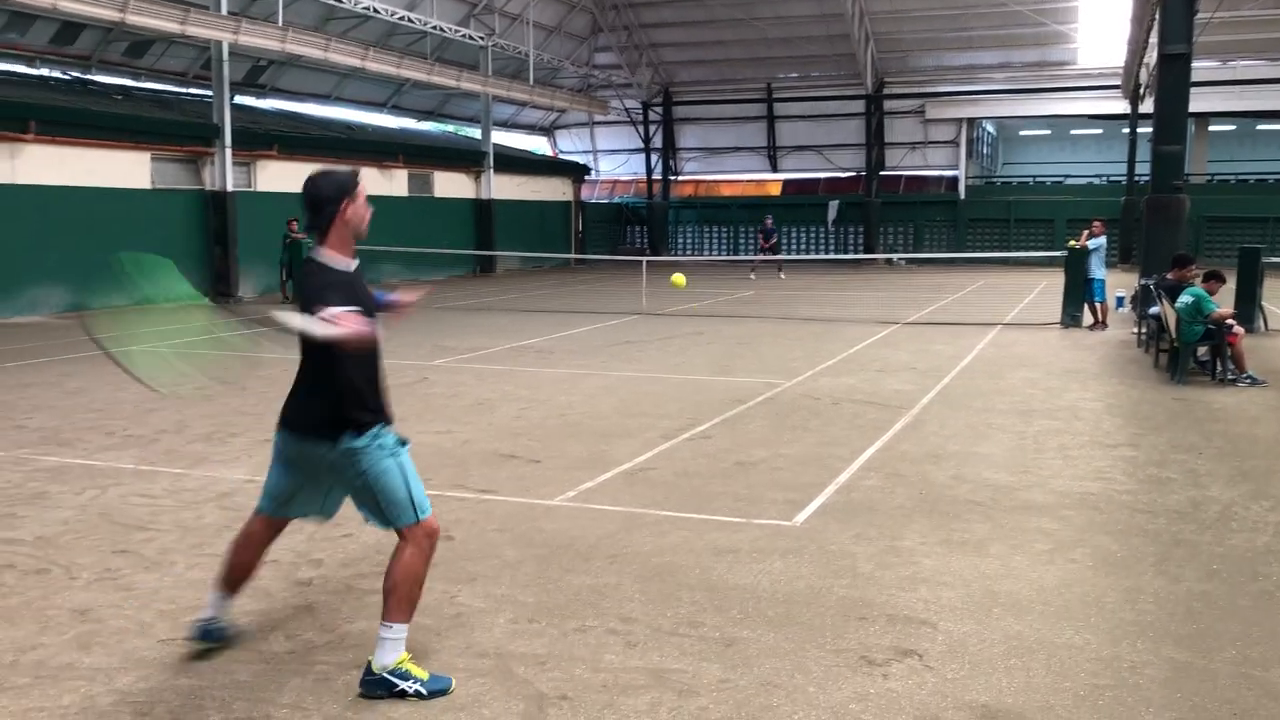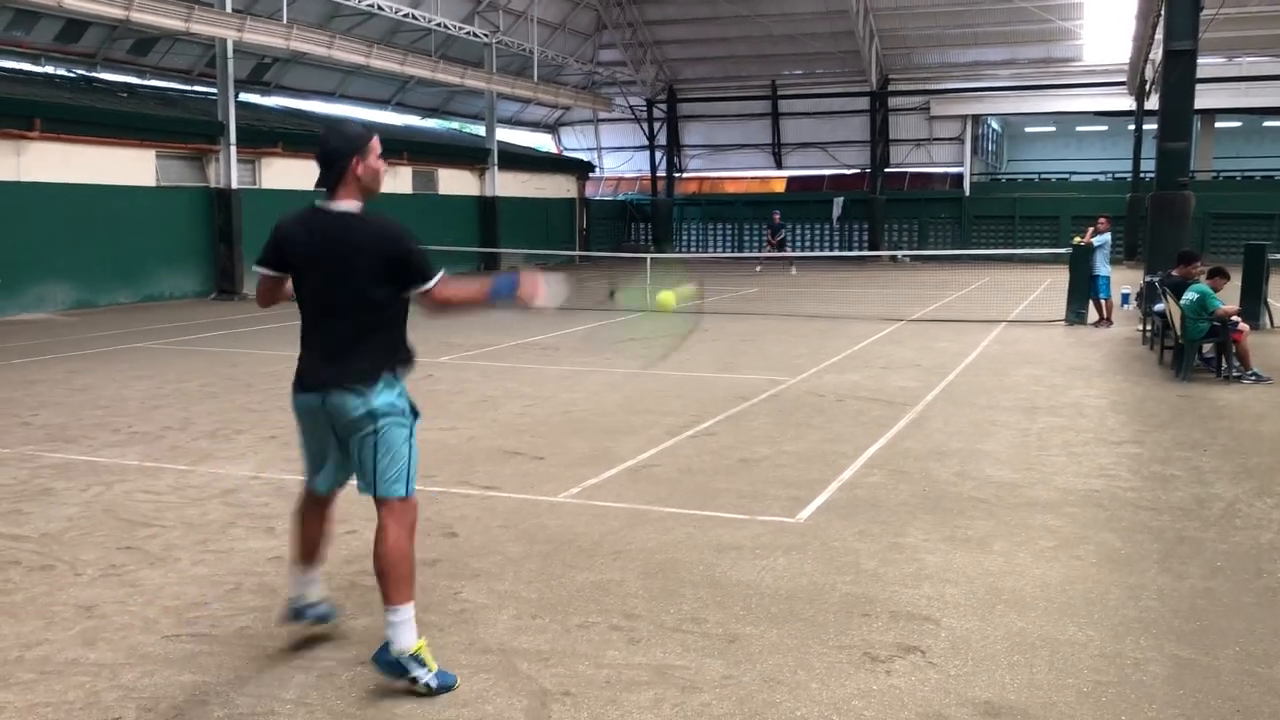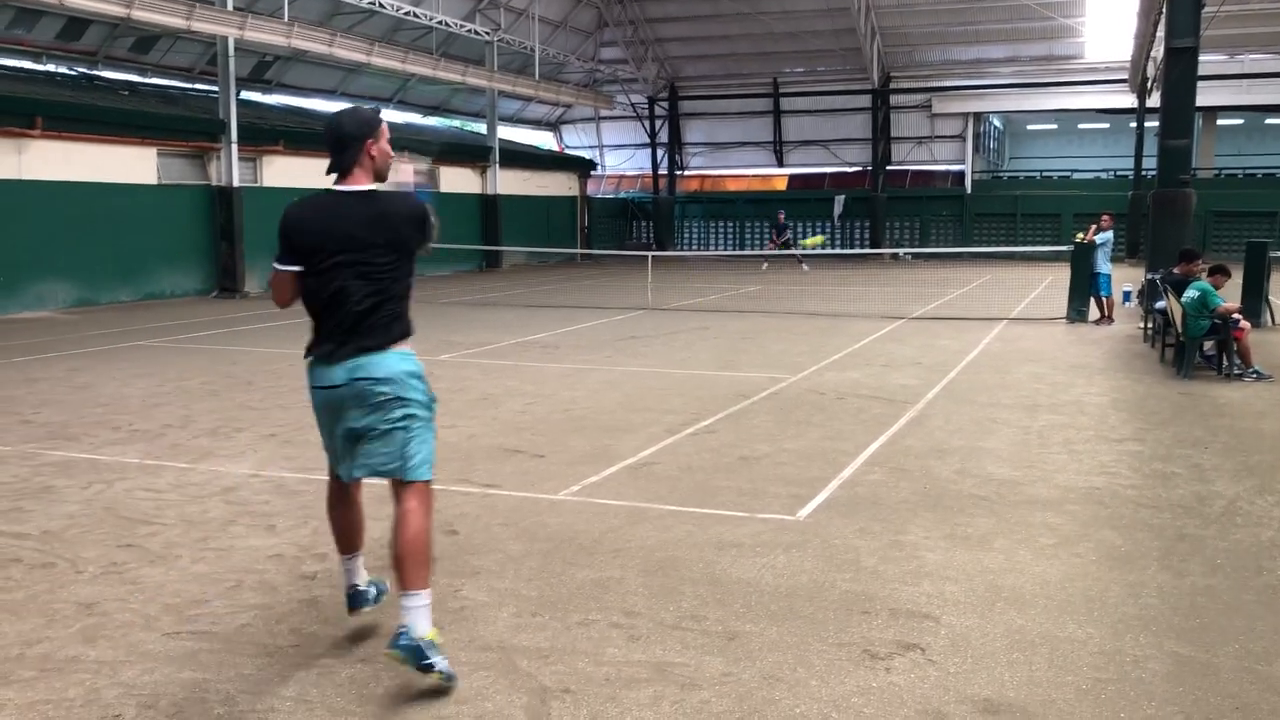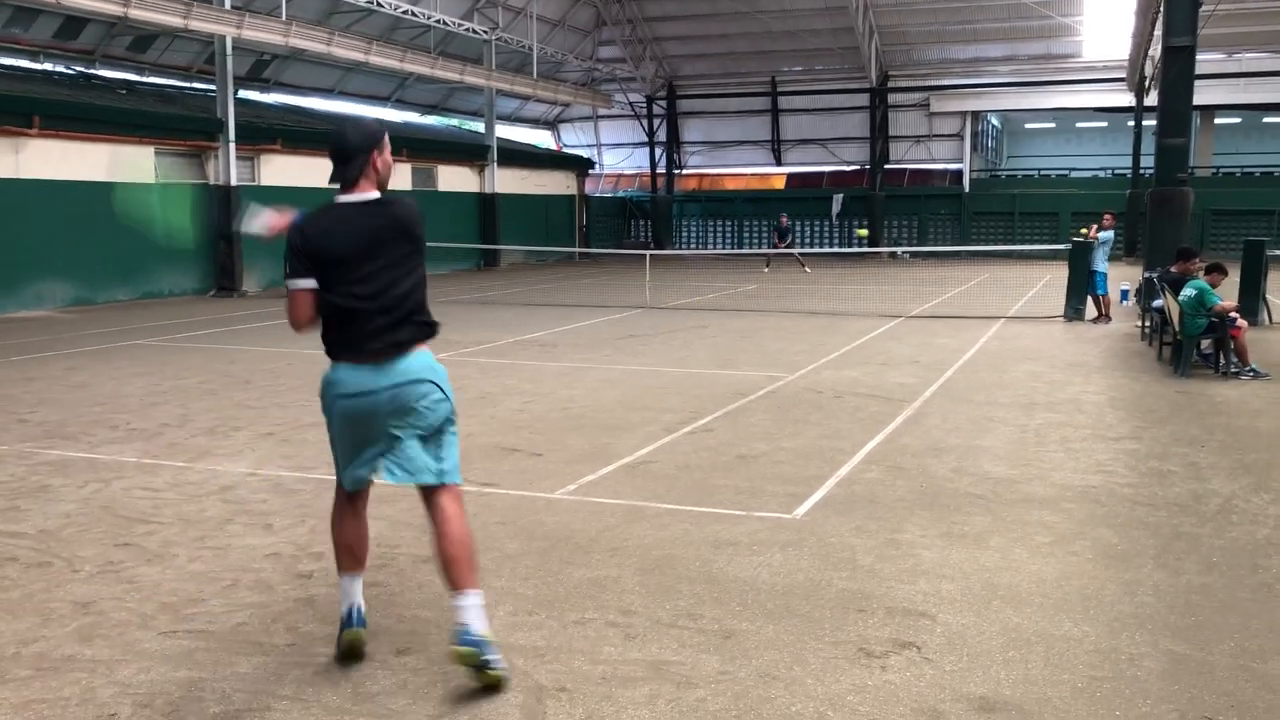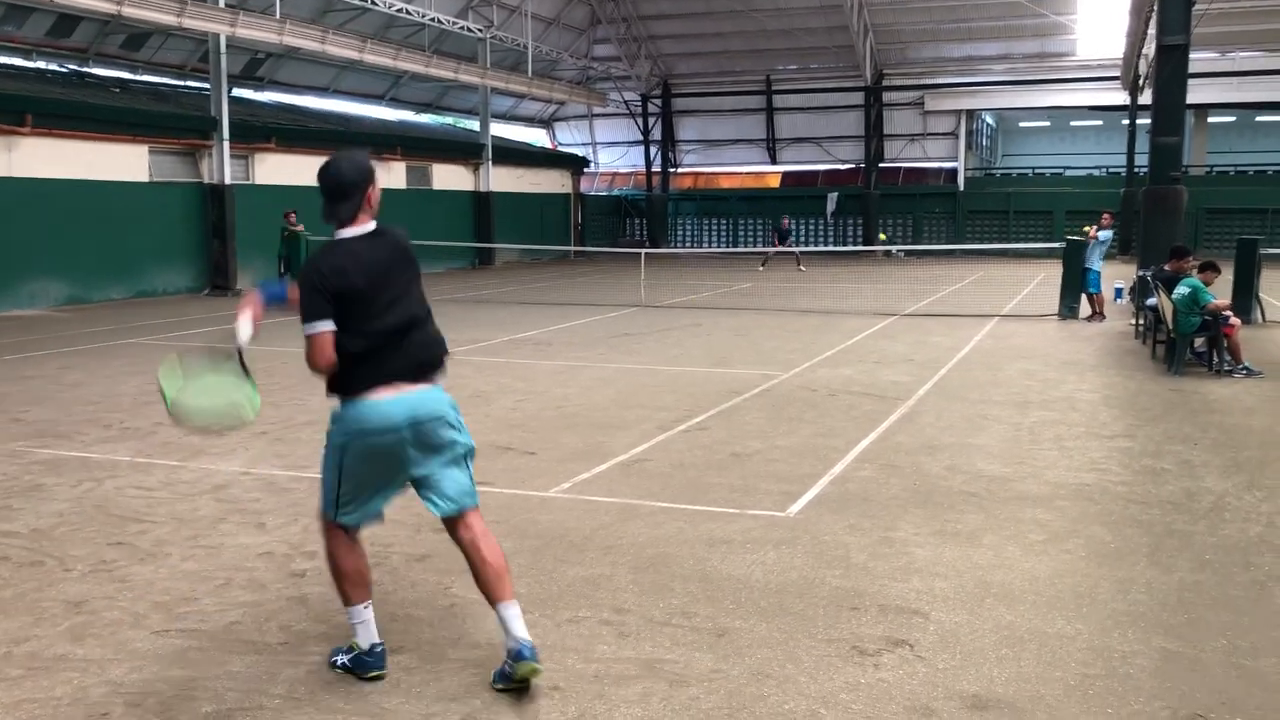
dt=0.1s
person 1, frame 1
left shoulder: (339, 268)
right shoulder: (323, 281)
right elbow: (337, 322)
left wrist: (384, 301)
right wrist: (345, 328)
left hip: (297, 426)
right hip: (354, 434)
left knee: (267, 520)
right knee: (421, 531)
left ankle: (212, 621)
right ankle: (387, 664)
person 1, frame 2
left shoulder: (291, 231)
right shoulder: (385, 236)
left elbow: (266, 296)
right elbow: (442, 296)
right wrist: (506, 288)
left hip: (311, 390)
right hip: (371, 392)
left knee: (318, 493)
right knee: (397, 509)
left ankle: (305, 597)
right ankle: (402, 646)
person 1, frame 3
left shoulder: (299, 215)
right shoulder: (405, 208)
left elbow: (282, 295)
right elbow: (427, 233)
left hip: (328, 370)
right hip: (388, 367)
left knee: (343, 478)
right knee: (413, 492)
left ankle: (357, 584)
right ankle: (416, 630)
person 1, frame 4
left shoulder: (310, 231)
right shoulder: (403, 214)
left elbow: (301, 319)
left hip: (350, 381)
right hip: (414, 372)
left knee: (351, 496)
right knee: (444, 499)
left ankle: (352, 613)
right ankle: (473, 633)
person 1, frame 5
left shoulder: (323, 262)
right shoulder: (395, 243)
left elbow: (322, 360)
right wrist: (270, 293)
left hip: (367, 414)
right hip: (431, 401)
left knee: (341, 527)
right knee: (466, 523)
left ankle: (366, 647)
right ankle: (519, 644)
